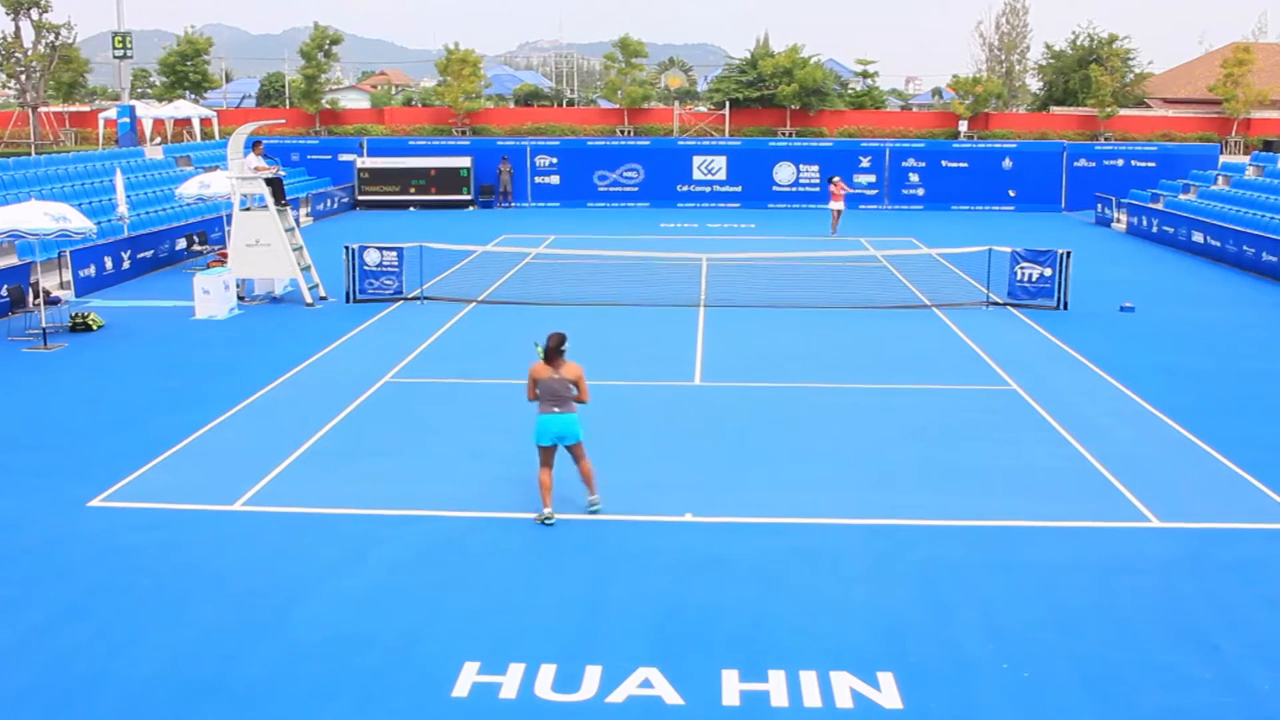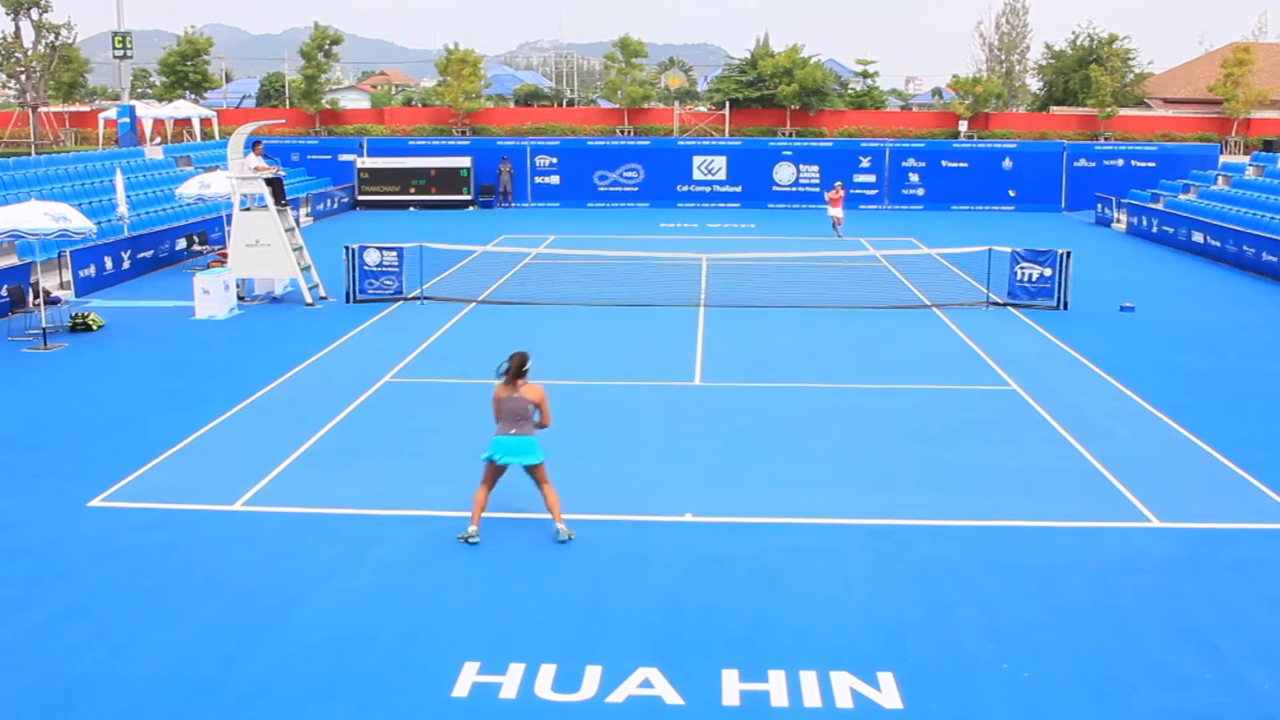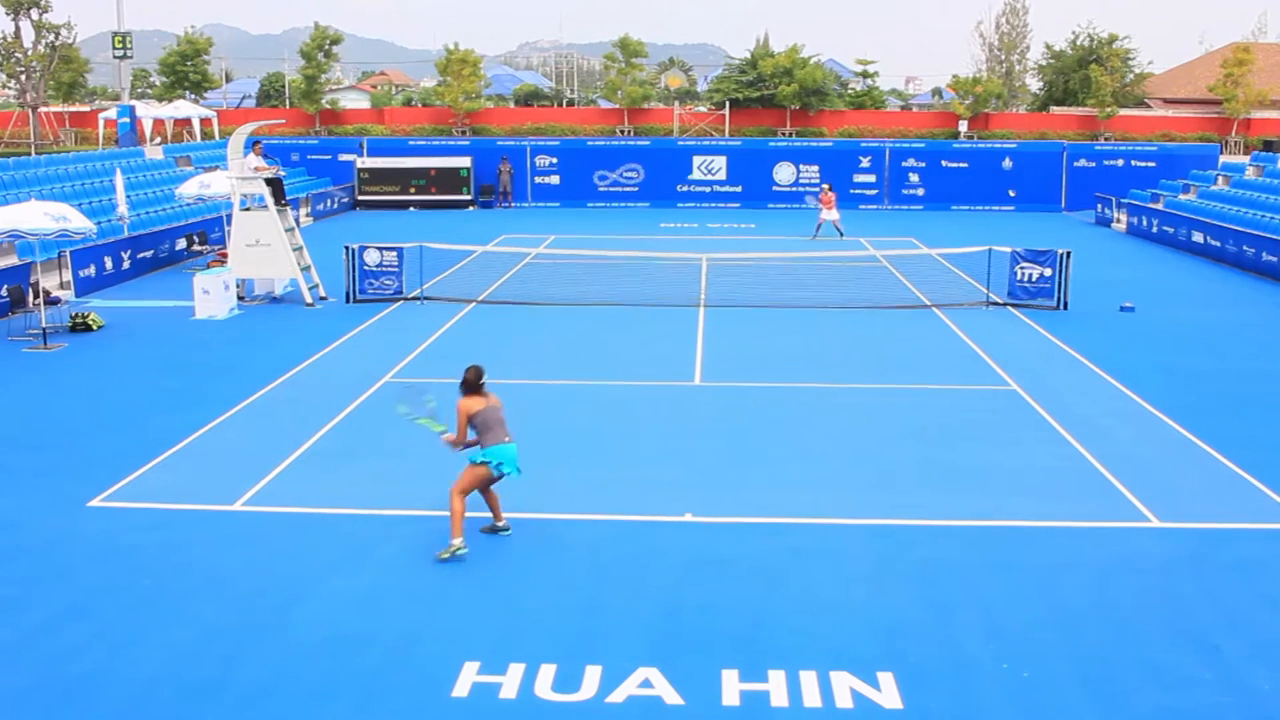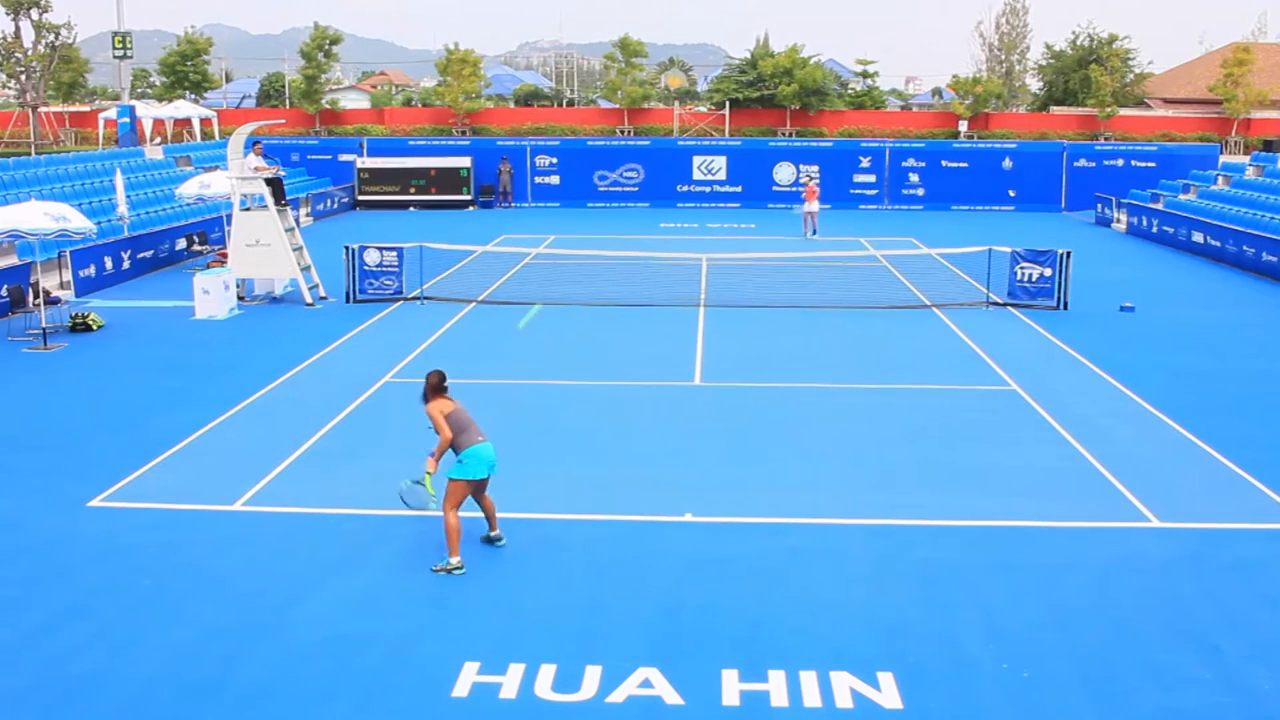
dt=0.3s
person 1, frame 1
left shoulder: (536, 369)
right shoulder: (575, 369)
left elbow: (531, 397)
right elbow: (584, 398)
left hip: (546, 422)
right hip: (568, 421)
left knee: (546, 467)
right knee: (581, 461)
left ankle: (547, 511)
right ankle: (593, 498)
person 1, frame 2
left shoulder: (499, 389)
right shoulder: (537, 390)
right elbow: (544, 423)
left hip: (502, 442)
right hip: (527, 442)
left knee: (485, 486)
right knee: (545, 485)
left ankle: (472, 530)
right ankle: (560, 528)
person 1, frame 3
left shoulder: (464, 403)
right shoulder: (494, 399)
left elbow: (461, 438)
left wrist: (453, 440)
right wrist: (466, 443)
left hip: (494, 454)
right hip: (510, 450)
left knee: (457, 493)
right knee: (482, 486)
left ankle: (456, 544)
right ankle: (500, 523)
person 1, frame 4
left shoulder: (432, 407)
right shoulder: (453, 403)
left elbow: (447, 436)
left wrist: (434, 459)
right wrist: (436, 456)
left hip: (471, 456)
right hip: (486, 450)
left knee: (449, 509)
right knee: (479, 495)
left ankle: (455, 561)
right ankle: (495, 533)
